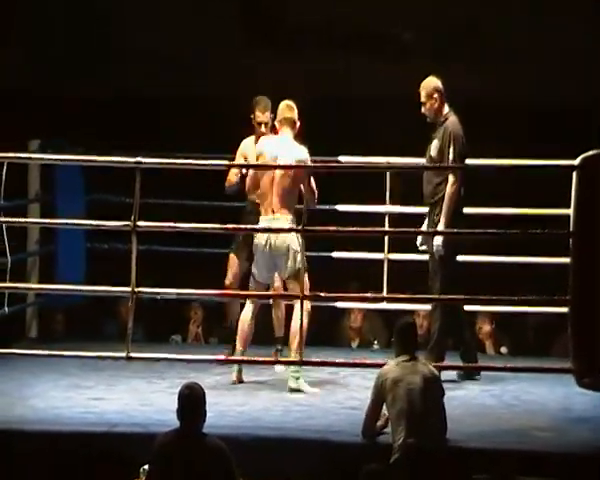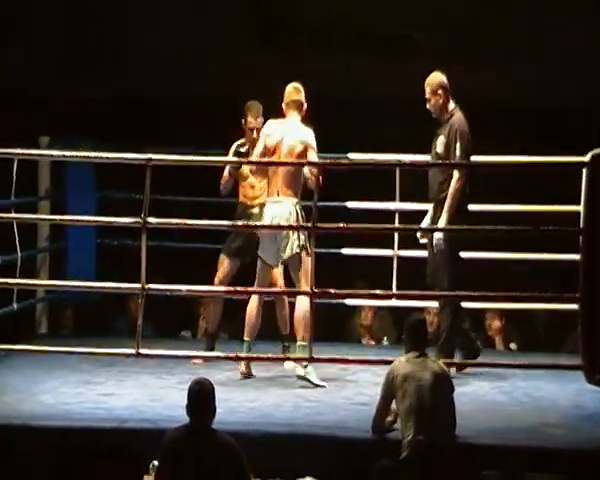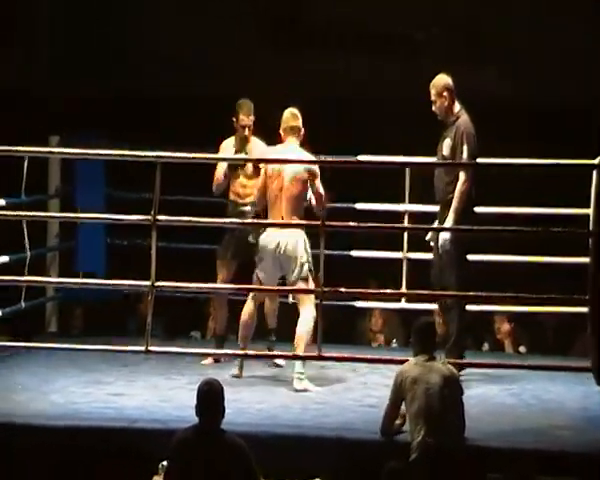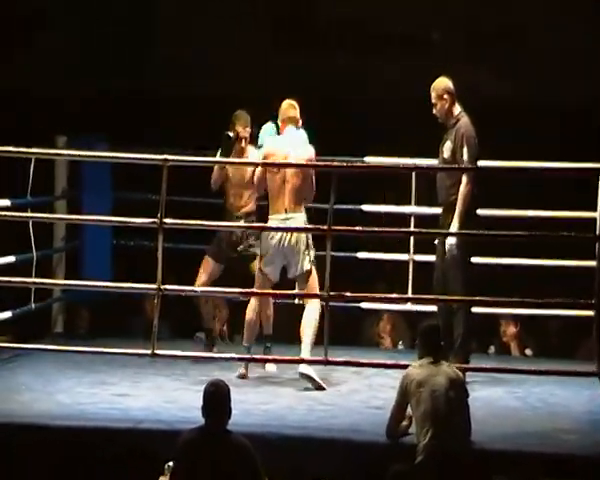
dt=0.2s
person 1, frame 1
left shoulder: (451, 129)
right shoulder: (440, 128)
left elbow: (453, 181)
left wrist: (442, 225)
left hip: (444, 219)
right hip: (437, 217)
left knee: (440, 290)
right knee: (448, 289)
left ankle: (435, 361)
right ankle: (469, 358)
person 1, frame 2
left shoulder: (457, 125)
right shoulder: (444, 125)
left elbow: (458, 177)
left wrist: (444, 220)
left hip: (449, 218)
right hip: (440, 214)
left knee: (446, 286)
right knee: (436, 280)
left ankle: (444, 356)
right ankle: (468, 344)
person 1, frame 3
left shoulder: (463, 127)
right shoulder: (450, 127)
left elbow: (465, 178)
left wrist: (450, 221)
left hip: (456, 219)
right hip: (445, 216)
left knee: (453, 288)
right knee: (440, 283)
left ankle: (453, 357)
right ankle: (452, 350)
person 1, frame 4
left shoulder: (464, 130)
right shoulder: (451, 129)
left elbow: (467, 181)
left wrist: (456, 226)
left hip: (458, 220)
right hip: (447, 218)
left knee: (458, 291)
right knee: (441, 285)
left ankle: (460, 360)
right ankle: (443, 351)
person 2, frame 1
left shoulder: (262, 144)
right shoulder: (300, 152)
left elbow: (249, 187)
right elbow: (311, 199)
left hip: (263, 229)
right hip: (286, 228)
left knee: (253, 301)
right knee: (302, 302)
left ankle: (238, 366)
right ankle: (295, 374)
person 2, frame 2
left shoulder: (269, 127)
right shoulder: (306, 134)
left elbow: (255, 165)
right elbow: (314, 178)
right wrist: (307, 176)
left hip: (269, 213)
right hip: (290, 212)
left knee: (260, 289)
right knee: (305, 288)
left ankle: (246, 358)
right ankle: (302, 361)
person 2, frame 3
left shoulder: (269, 155)
right shoulder: (308, 161)
left elbow: (259, 198)
right elbow: (320, 206)
left hip: (270, 235)
right hip: (294, 236)
left knee: (254, 299)
right knee: (308, 305)
left ankle: (239, 363)
right ankle: (298, 367)
person 2, frame 4
left shoulder: (268, 146)
right shoulder: (308, 149)
left elbow: (257, 185)
right elbow: (310, 194)
left hip: (274, 227)
right hip: (297, 226)
left knee: (259, 296)
right knee: (312, 299)
left ankle: (246, 362)
right ankle: (306, 360)
person 3, frame 1
right shoulder: (245, 146)
right elbow: (229, 185)
right wrist: (241, 178)
right hip: (251, 214)
left knee: (276, 286)
right knee: (230, 283)
left ankle: (278, 349)
right ankle: (232, 337)
person 3, frame 2
right shoulder: (237, 148)
right elbow: (223, 189)
right wrist: (233, 167)
left hip: (265, 217)
right hip: (242, 217)
left knee: (278, 286)
right knee: (219, 283)
left ankle: (287, 346)
right ankle: (208, 345)
person 3, frame 3
left shoulder: (262, 147)
right shoulder: (226, 146)
right elbow: (216, 189)
left wrist: (264, 172)
right wrist: (229, 170)
left hip: (256, 215)
right hip: (234, 216)
right knee: (220, 287)
left ankle: (272, 344)
right ankle: (218, 348)
person 3, frame 4
left shoulder: (257, 154)
right shoulder: (224, 151)
right elbow: (214, 185)
left wrist: (263, 156)
right wrist: (223, 157)
left hip: (250, 225)
right hip: (227, 225)
right knee: (201, 286)
left ankle: (267, 348)
right ankle: (209, 338)
person 4, frame 1
left shoulder: (385, 373)
right shoulder: (432, 373)
left elbow: (367, 431)
right elbow: (442, 427)
left wrist: (381, 424)
left hip: (405, 456)
right hip: (435, 454)
person 4, frame 2
left shoulder: (395, 370)
right shoulder: (442, 370)
left elbow: (377, 428)
right elbow: (452, 424)
left wrist: (392, 419)
left hip: (414, 453)
right hip: (444, 452)
person 4, frame 3
left shoulder: (405, 372)
right shoulder: (451, 372)
left elbow: (386, 429)
right elbow: (461, 426)
left wrist: (400, 421)
left hip: (423, 454)
right hip: (453, 453)
person 4, frame 4
left shoulder: (410, 375)
right shoulder: (456, 375)
left elbow: (391, 432)
right elbow: (466, 428)
left wrist: (406, 423)
left hip: (430, 458)
right hip: (459, 458)
